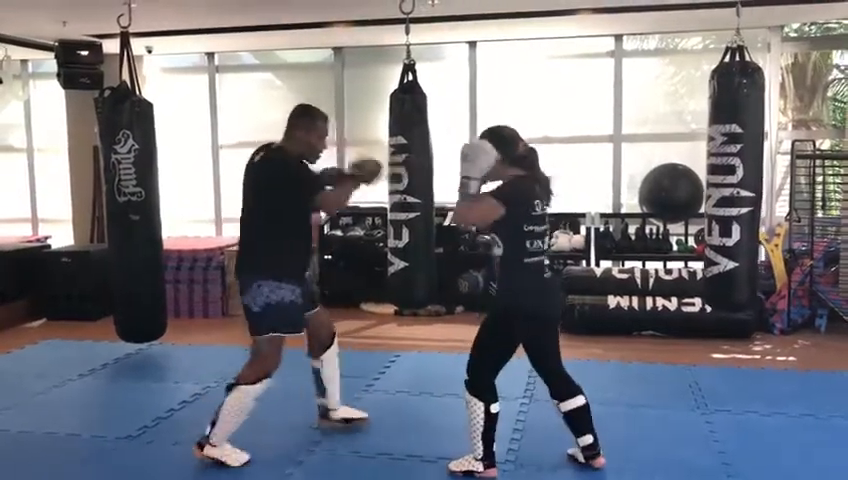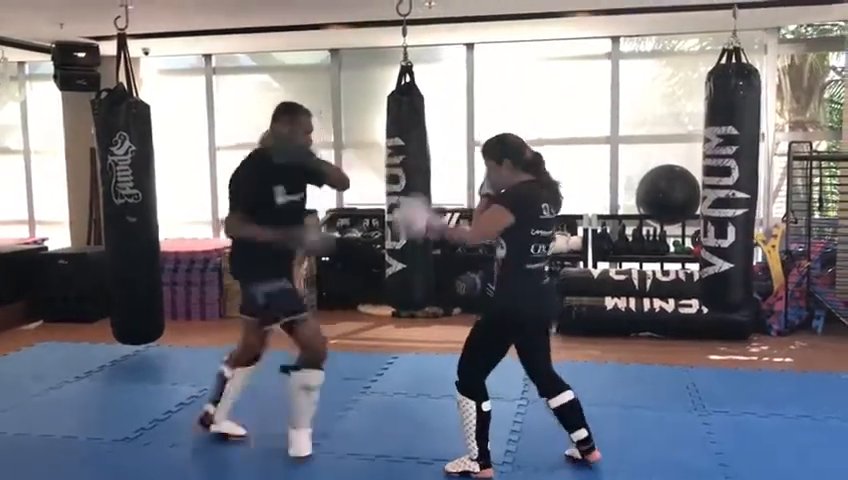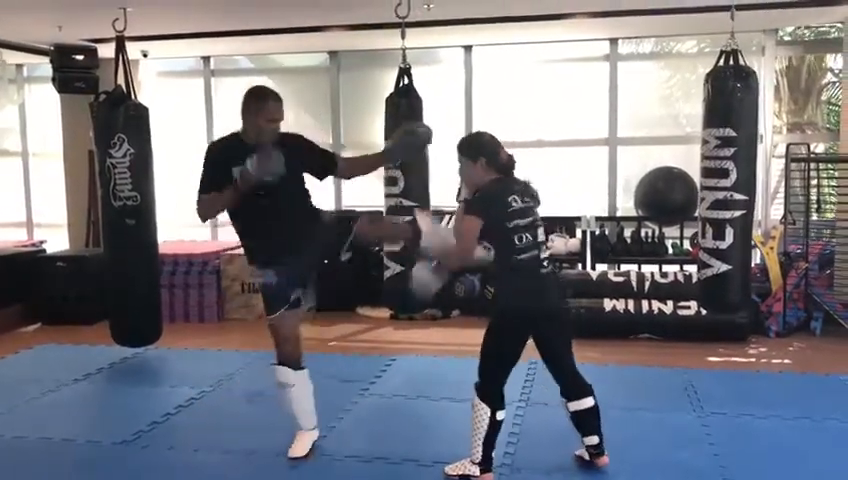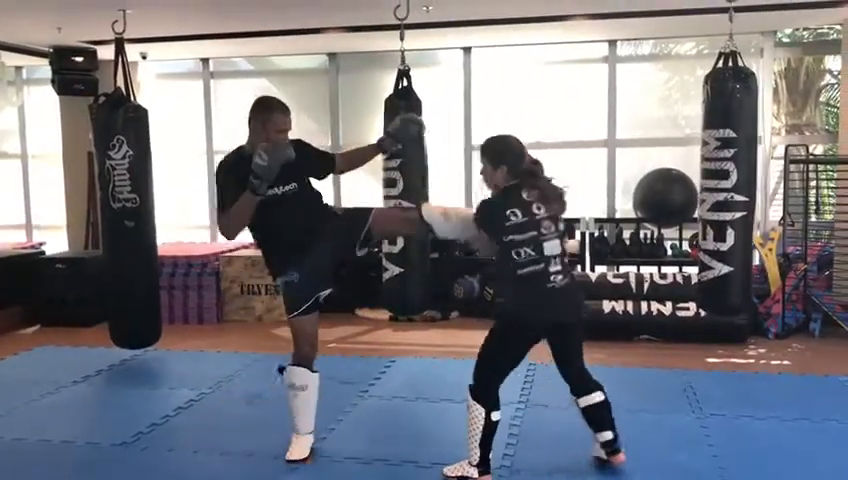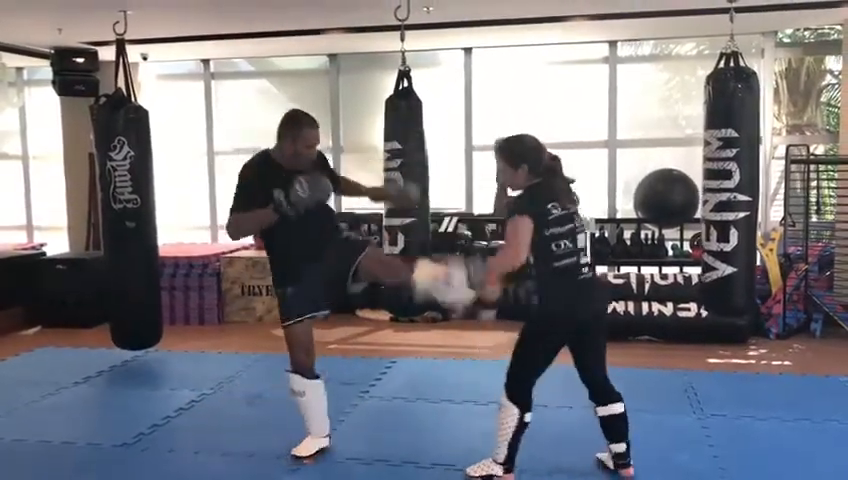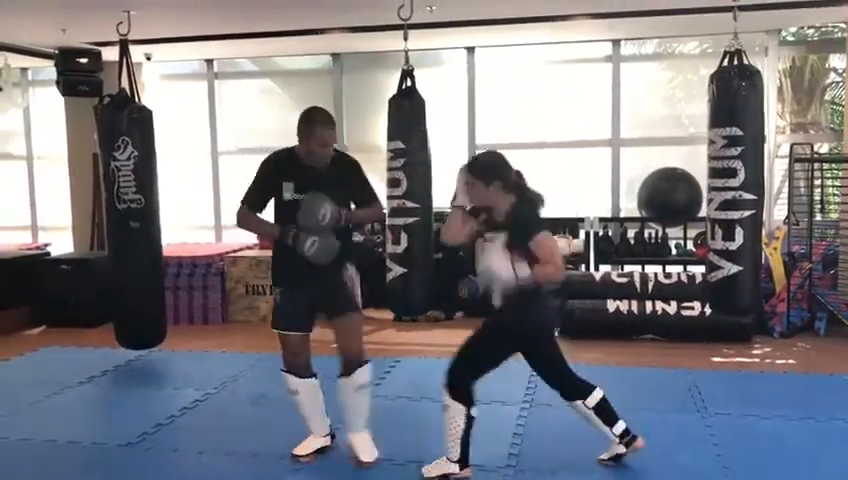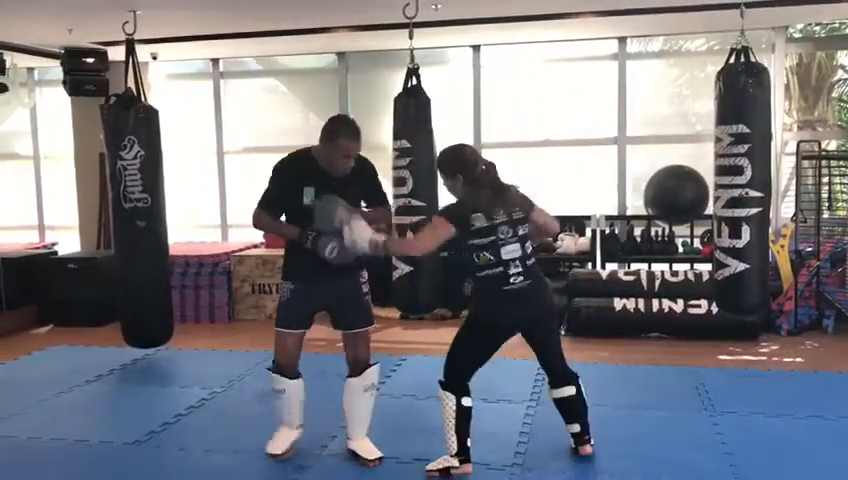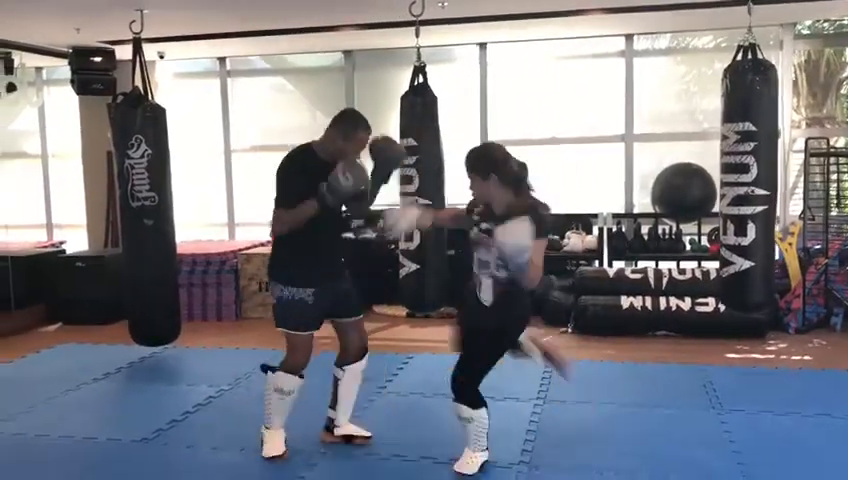
dt=0.3s
person 1, frame 1
left shoulder: (269, 158)
right shoulder: (285, 165)
left elbow: (299, 201)
right elbow: (329, 204)
left wrist: (348, 175)
right wrist: (355, 177)
left hip: (282, 270)
right hip: (268, 274)
left knee: (324, 333)
right knee: (265, 362)
left ankle: (331, 408)
right ankle: (214, 441)
person 1, frame 2
left shoulder: (295, 162)
right shoulder: (253, 170)
left elbow: (343, 183)
right elbow: (233, 225)
left wrist: (310, 160)
right wrist: (286, 237)
left hip: (275, 270)
right hip: (261, 272)
left knee: (251, 348)
right knee: (316, 346)
left ankle: (215, 415)
right ankle: (299, 431)
person 1, frame 3
left shoulder: (294, 145)
right shoulder: (222, 153)
left elbow: (345, 168)
right elbow: (204, 211)
left wrist: (391, 153)
right wrist: (241, 183)
left hip: (312, 232)
right hip: (274, 259)
right knee: (287, 347)
right ankle: (307, 429)
person 1, frame 4
left shoulder: (296, 151)
right shoulder: (232, 168)
left elbow: (337, 163)
right elbow: (228, 230)
left wrist: (385, 144)
right wrist: (257, 187)
left hip: (331, 230)
right hip: (293, 262)
left knee: (399, 220)
right knee: (304, 349)
right ankle: (303, 435)
person 1, frame 5
left shoulder: (315, 162)
right shoulder: (256, 172)
left elbow: (335, 182)
right elbow: (235, 229)
left wrist: (381, 194)
right wrist: (282, 207)
left hip: (333, 249)
right hip: (293, 272)
left knee: (400, 270)
right knee: (301, 356)
left ankle: (470, 294)
right ankle: (318, 435)
person 1, frame 6
left shoulder: (347, 166)
right shoulder: (276, 166)
left elbow: (376, 211)
right elbow: (244, 216)
left wrist: (345, 217)
right wrist: (284, 234)
left hip: (336, 268)
right hip: (291, 275)
left knee: (353, 351)
right knee: (296, 361)
left ankle: (358, 432)
right ankle: (320, 432)
person 1, frame 7
left shoulder: (362, 170)
right shoulder: (291, 168)
left elbow: (385, 212)
right elbow: (261, 218)
left wrist: (358, 216)
right wrist: (305, 237)
left hip: (347, 275)
right hip: (300, 277)
left knee: (360, 358)
right knee: (285, 359)
left ankle: (358, 437)
right ankle: (289, 427)
person 1, frame 8
left shoulder: (338, 164)
right shoulder: (297, 165)
left elbow: (357, 205)
right elbow: (281, 224)
right wrist: (324, 194)
left hip: (330, 269)
right hip: (296, 275)
left knee: (355, 343)
right knee: (298, 357)
left ankle: (336, 424)
right ankle: (272, 428)
person 2, frame 1
left shoulder: (511, 192)
right shoulder: (533, 186)
left elbow: (465, 218)
right elbow: (489, 215)
left wrist: (470, 179)
right wrist: (478, 181)
left hip: (515, 302)
right hip: (544, 297)
left knee: (479, 376)
right knee: (553, 372)
right ankle: (591, 451)
person 2, frame 2
left shoulder: (516, 198)
right shoulder: (544, 192)
left elbow: (475, 233)
right elbow: (493, 227)
left wrist: (436, 229)
right wrist: (490, 193)
left hip: (512, 304)
right hip: (540, 301)
left knee: (470, 375)
right knee: (543, 374)
right ankle: (586, 446)
person 2, frame 3
left shoulder: (484, 198)
right shoulder: (520, 189)
left elbow: (461, 252)
left hip: (516, 301)
right hip: (549, 296)
left knee: (490, 382)
right knee: (566, 371)
right ankle: (596, 450)
person 2, frame 4
left shoulder: (491, 208)
right shoulder: (548, 193)
left elbow: (484, 244)
left hip: (524, 310)
right hip: (566, 302)
left knee: (483, 383)
right knee: (577, 374)
right ankle: (612, 449)
person 2, frame 5
left shoulder: (526, 203)
right shoulder: (560, 193)
left elbow: (513, 256)
left wrist: (485, 278)
left hip: (557, 306)
right hip: (591, 299)
left knee: (518, 383)
right knee: (597, 381)
person 2, frame 6
left shoulder: (525, 218)
right shoulder: (486, 213)
left elbow: (556, 268)
right elbow: (450, 236)
left wrist: (516, 273)
right wrist: (462, 201)
left hip: (518, 316)
right hip: (533, 315)
left knee: (458, 379)
right knee: (563, 378)
right ankle: (625, 437)
person 2, frame 7
left shoulder: (458, 213)
right shoulder: (512, 197)
left elbow: (415, 247)
right elbow: (552, 229)
left wrist: (371, 242)
left hip: (493, 310)
right hip: (537, 301)
left knee: (454, 377)
right knee: (558, 368)
left ankle: (459, 458)
right ankle: (582, 439)
person 2, frame 8
left shoulder: (531, 217)
right shoulder: (483, 206)
left elbow: (531, 280)
right elbow: (452, 217)
left wrist: (521, 258)
right wrist: (418, 217)
left hip: (503, 314)
right hip: (479, 301)
left knee: (463, 382)
right knee: (467, 344)
left ankle: (477, 450)
right ankle: (524, 343)
